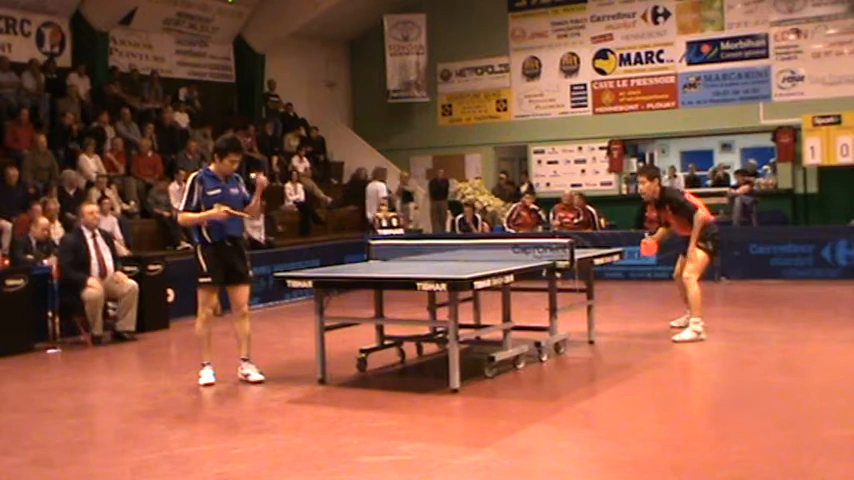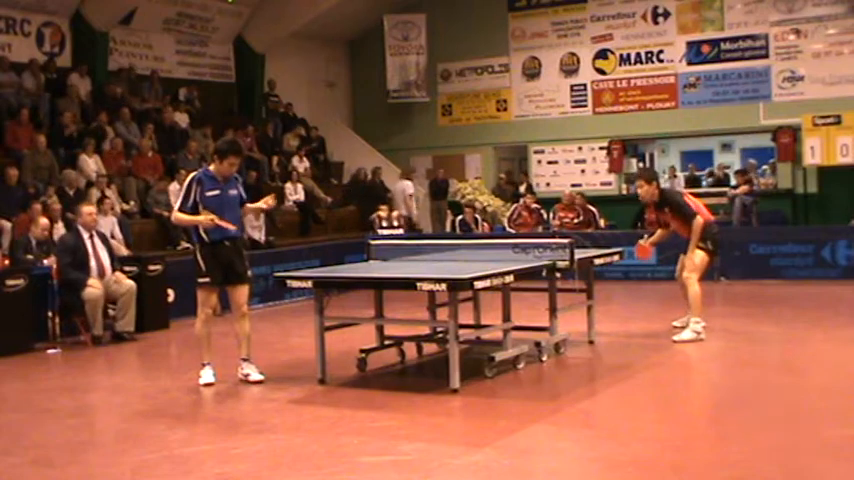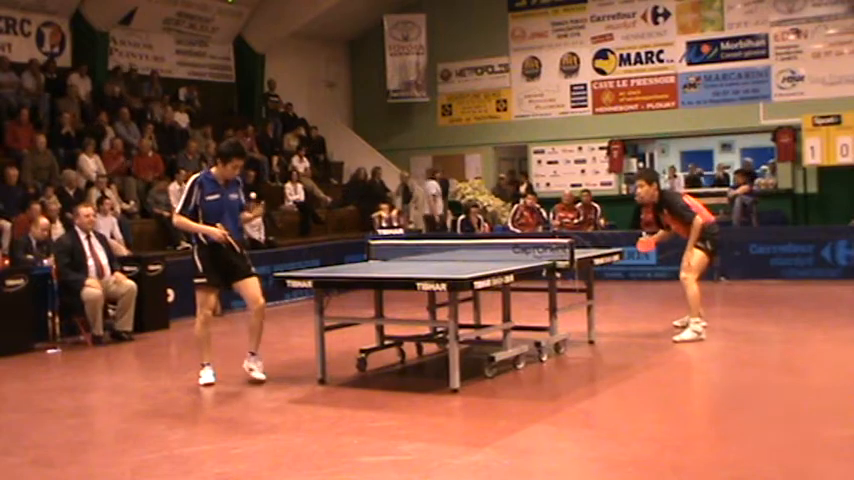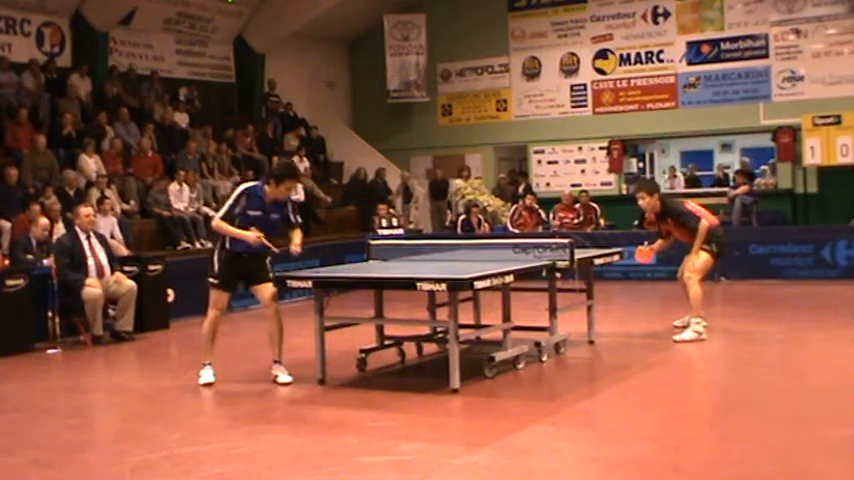
dt=0.5s
person 1, frame 1
left shoulder: (236, 180)
right shoulder: (198, 180)
left elbow: (252, 214)
right elbow: (183, 218)
left wrist: (259, 192)
right wrist: (210, 214)
left hip: (236, 248)
right hip: (211, 250)
left knee: (242, 309)
right knee: (206, 311)
left ankle: (245, 364)
right ankle: (206, 366)
person 1, frame 2
left shoulder: (235, 181)
right shoulder: (196, 180)
right elbow: (176, 216)
left wrist: (259, 205)
right wrist: (198, 220)
left hip: (235, 248)
right hip: (209, 250)
left knee: (242, 310)
right knee: (206, 311)
left ankle: (245, 363)
right ankle: (206, 366)
person 1, frame 3
left shoulder: (237, 184)
right shoulder: (198, 183)
right elbow: (178, 219)
left wrist: (252, 216)
right wrist: (207, 230)
left hip: (235, 250)
right hip: (208, 252)
left knee: (257, 303)
right knee: (205, 312)
left ankle: (252, 358)
right ankle: (206, 367)
person 1, frame 4
left shoulder: (286, 202)
right shoulder: (247, 192)
left elbow: (295, 227)
right elbow: (216, 223)
left wrist: (296, 241)
right wrist: (246, 234)
left hip: (257, 258)
right hip: (230, 255)
left knee: (272, 308)
right knee: (215, 312)
left ankle: (277, 366)
right ankle: (206, 366)
person 2, frame 1
left shoulder: (672, 196)
right shoulder: (656, 202)
left elbow: (700, 214)
right elbow: (666, 226)
left wrist: (692, 244)
right wrist: (654, 238)
left hip: (705, 235)
right hip: (692, 237)
left knee: (689, 276)
right knee: (678, 276)
left ankle: (696, 328)
right ankle: (692, 315)
person 2, frame 2
left shoulder: (672, 198)
right shoulder: (657, 204)
left elbow: (698, 221)
right elbow: (665, 228)
left wrist: (691, 252)
right wrist: (649, 241)
left hip: (706, 235)
right hip: (694, 236)
left knee: (689, 276)
right knee: (681, 275)
left ankle: (696, 327)
right ankle: (694, 315)
person 2, frame 3
left shoulder: (671, 199)
right shoulder: (657, 205)
left elbow: (697, 220)
right elbow: (667, 229)
left wrist: (688, 251)
right wrist: (652, 239)
left hip: (706, 235)
right hip: (696, 236)
left knee: (687, 276)
right knee: (685, 276)
left ankle: (696, 328)
right ankle: (696, 316)
person 2, frame 4
left shoulder: (673, 208)
right shoulder: (658, 215)
left elbow: (703, 224)
right elbow: (666, 240)
left wrist: (694, 253)
right wrist: (651, 248)
left hip: (712, 238)
right hip: (700, 240)
left knee: (691, 276)
right knee: (683, 277)
left ankle: (697, 328)
right ankle: (697, 315)
person 3, frame 1
left shoulder: (106, 235)
right shoulder: (70, 239)
left elbow: (115, 259)
right elbow: (66, 270)
left wrist: (118, 271)
right wrist: (87, 279)
left hip: (110, 280)
right hip: (86, 284)
left knee: (131, 286)
right knee: (95, 294)
left ankle: (122, 330)
right ankle: (96, 334)
person 3, frame 2
left shoulder: (101, 236)
right shoulder: (67, 240)
left elbow: (112, 260)
right elbow: (65, 270)
left wrist: (116, 272)
right wrist: (87, 280)
left hip: (108, 280)
right hip: (83, 285)
left knee: (129, 286)
right knee: (95, 294)
left ankle: (121, 330)
right ankle: (97, 334)
person 3, frame 3
left shoulder: (100, 237)
right shoulder: (64, 241)
left elbow: (112, 260)
right elbow: (63, 271)
left wrist: (116, 272)
right wrist: (85, 280)
left hip: (108, 280)
right hip: (84, 284)
left knee: (130, 286)
right knee: (95, 294)
left ankle: (120, 330)
right ankle: (97, 334)
person 3, frame 4
left shoulder: (100, 237)
right shoulder: (64, 241)
left elbow: (112, 260)
right elbow: (63, 272)
left wrist: (117, 271)
right wrist: (85, 280)
left hip: (108, 280)
right hip: (84, 284)
left knee: (130, 286)
right knee: (95, 294)
left ankle: (121, 330)
right ankle: (97, 334)
